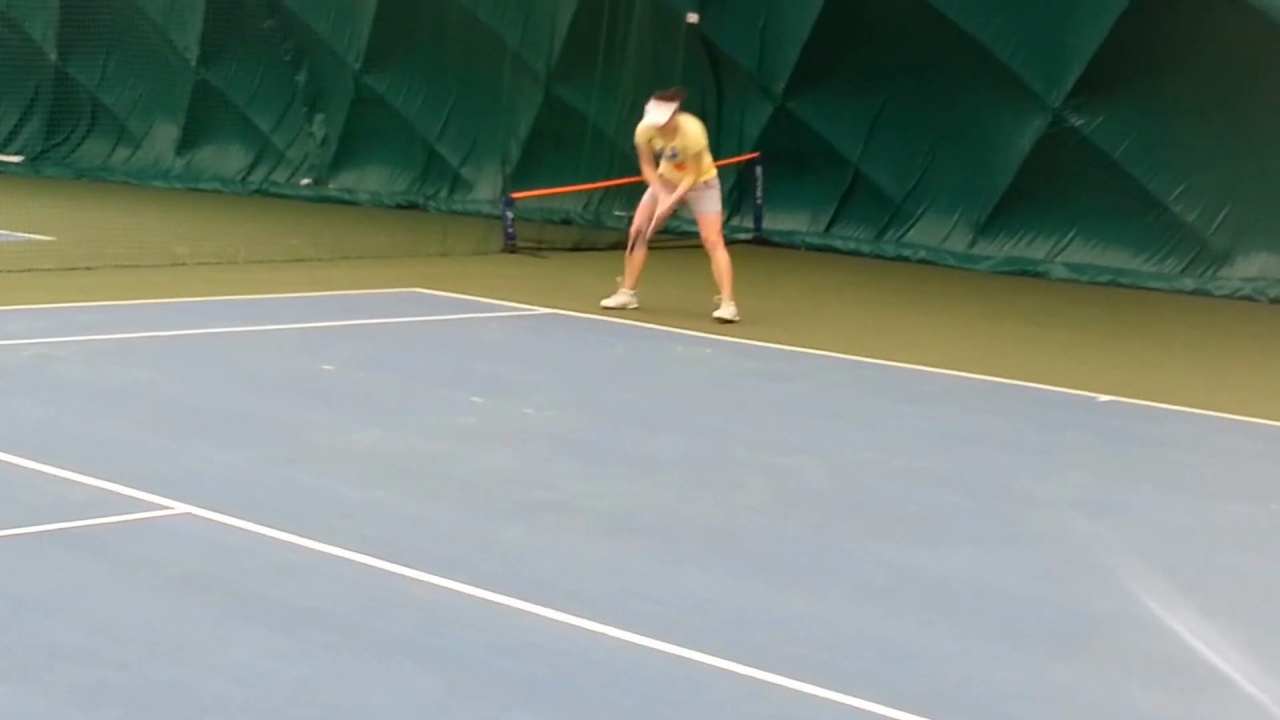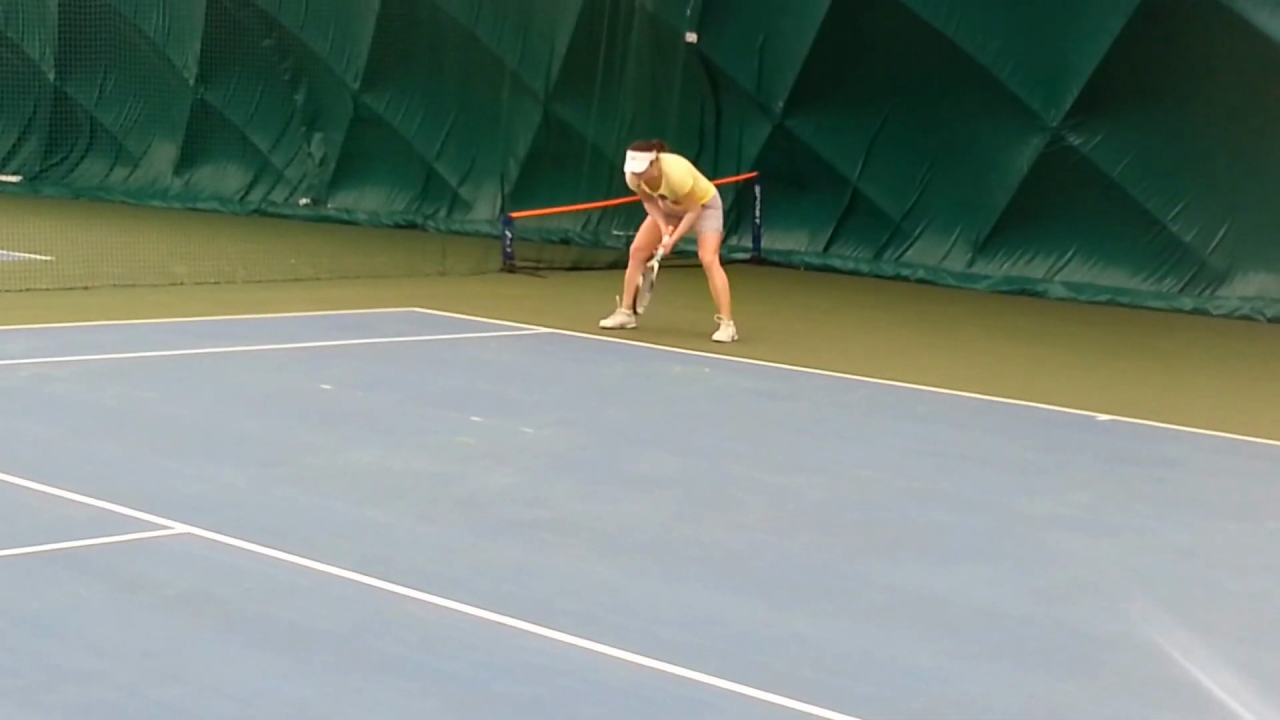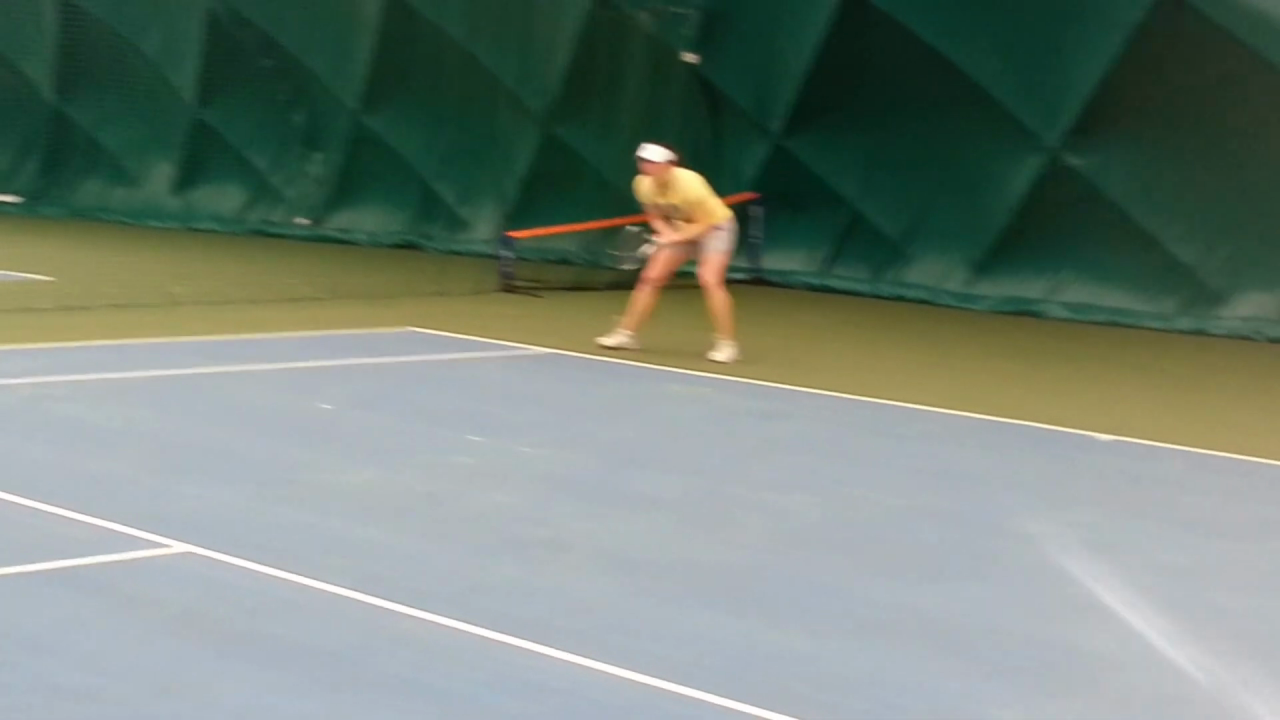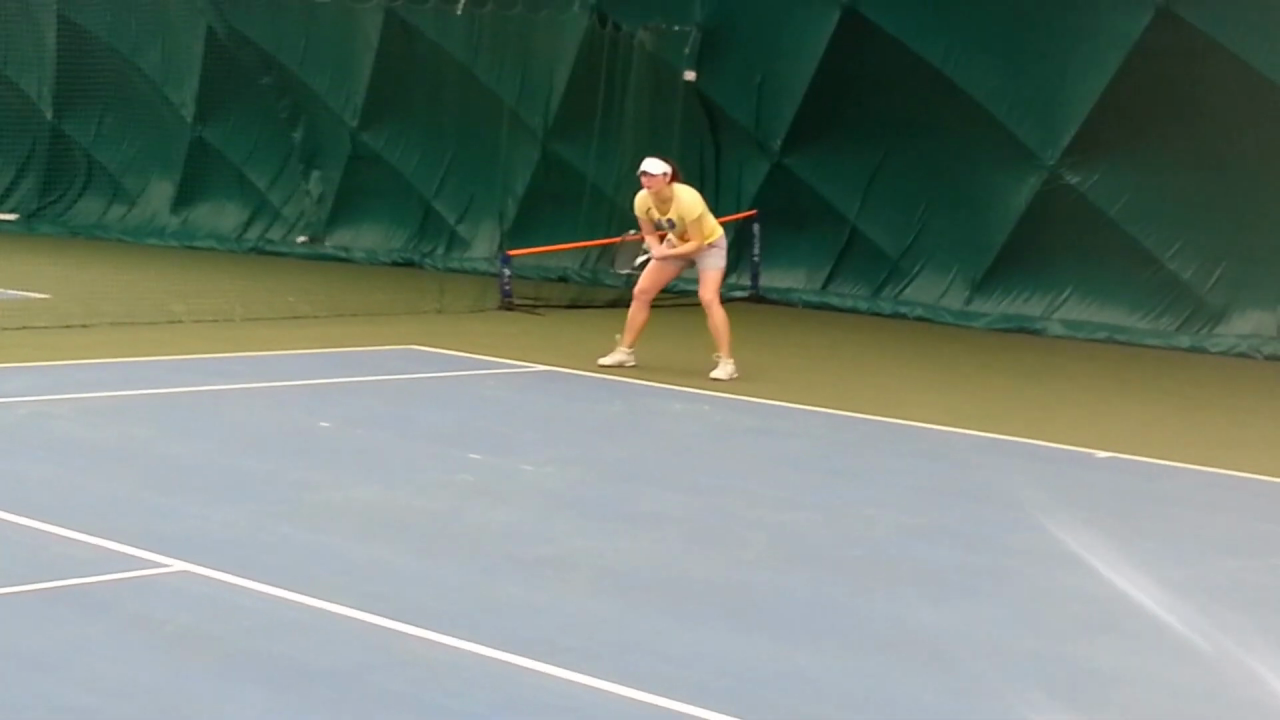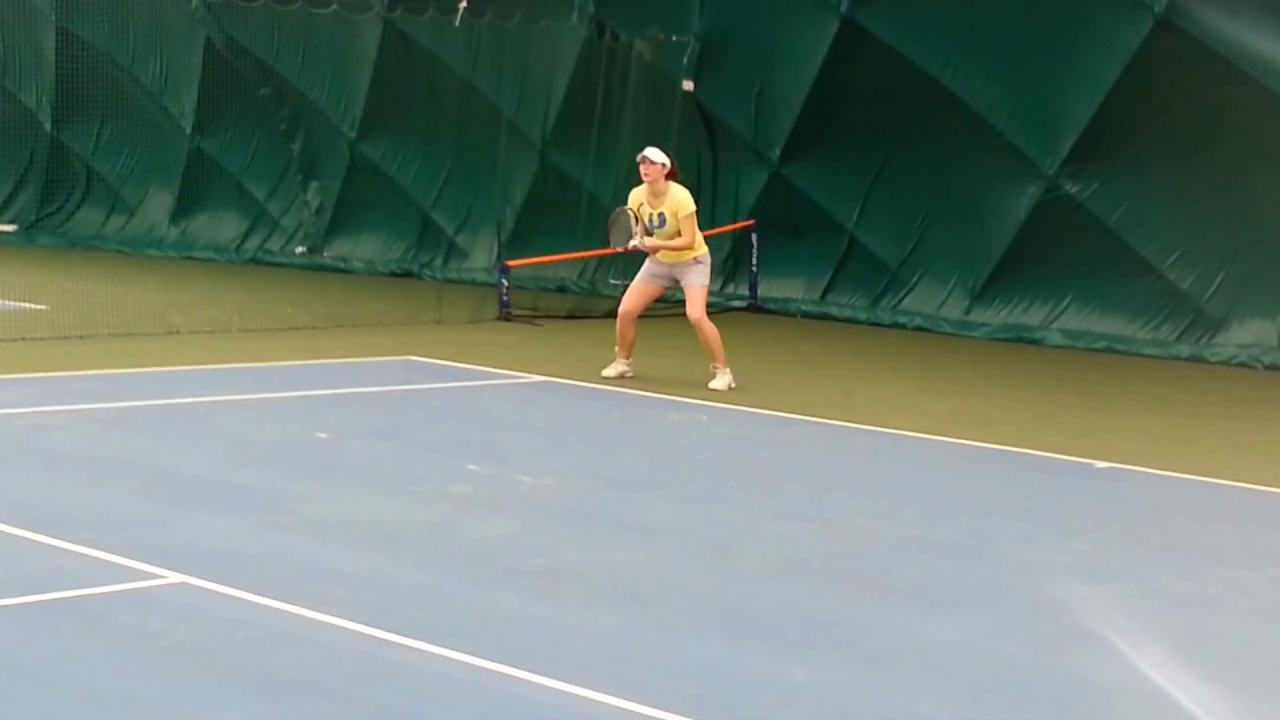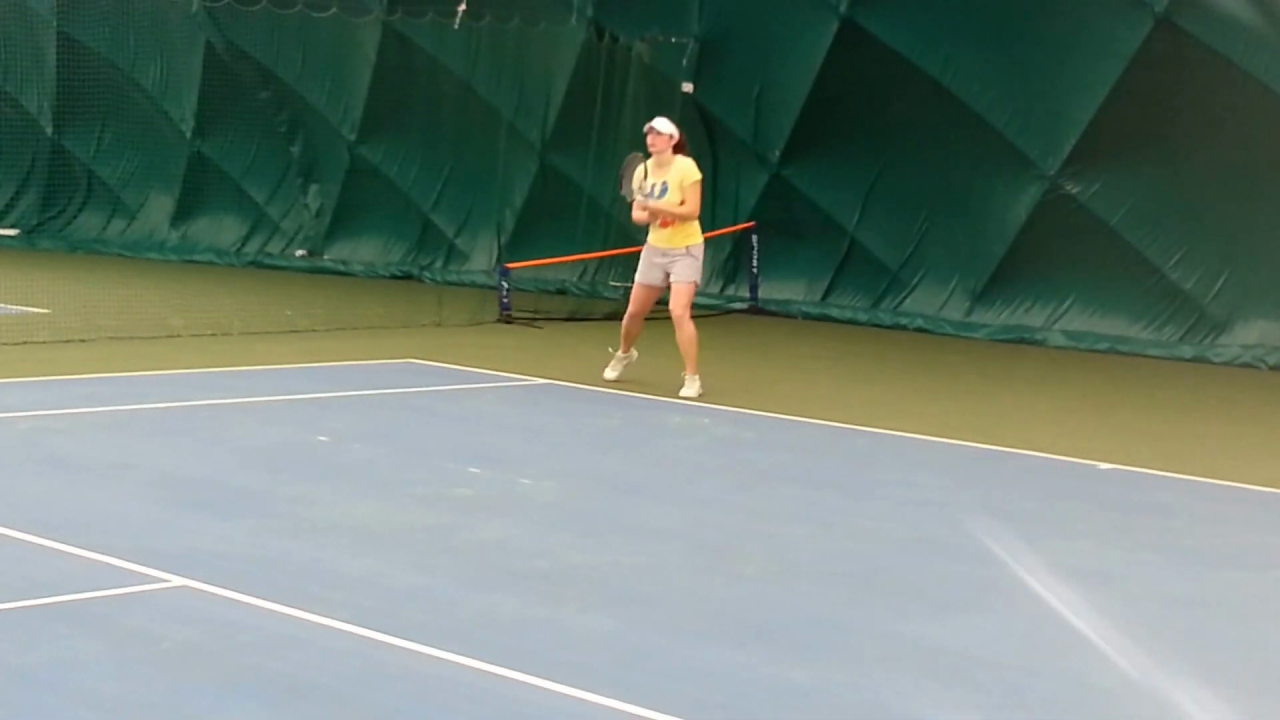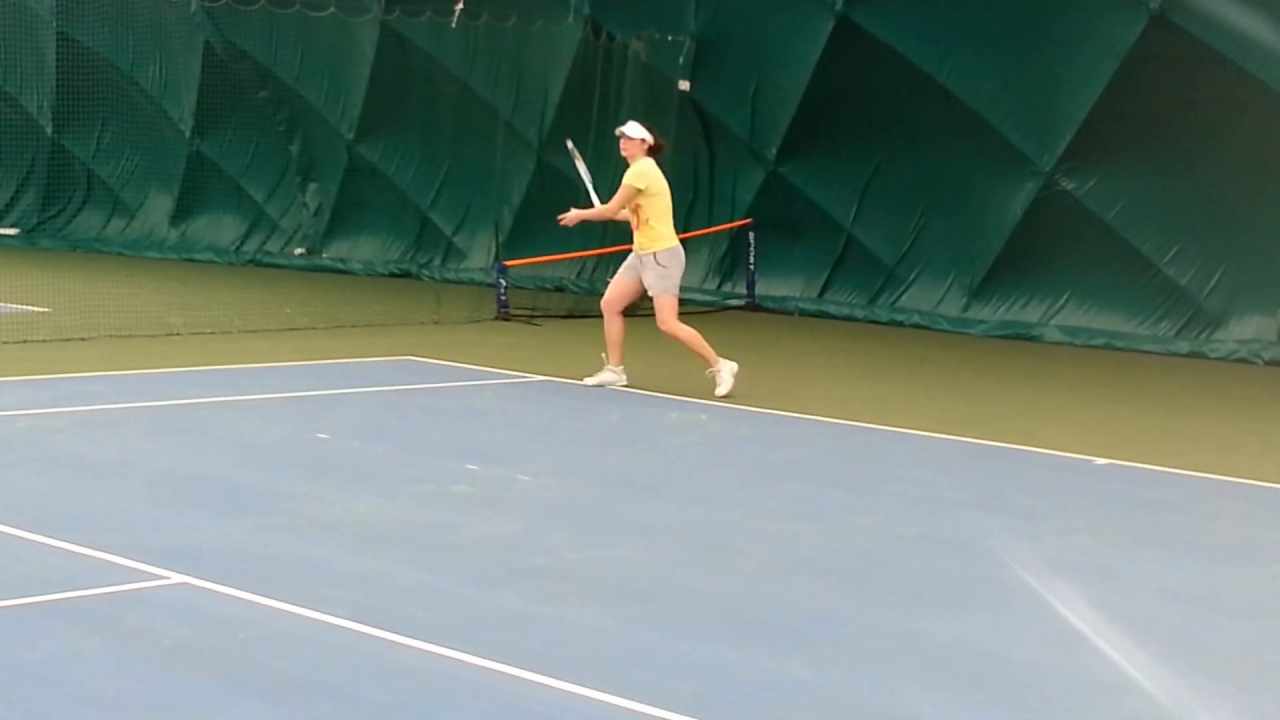
dt=0.7s
person 1, frame 1
left shoulder: (691, 132)
right shoulder: (644, 129)
left elbow: (692, 176)
right elbow: (647, 166)
left wrist: (670, 202)
right wrist: (660, 194)
left hip: (702, 182)
right hip: (665, 182)
left knee: (713, 240)
right knee: (637, 231)
left ankle: (727, 304)
right ankle: (627, 293)
person 1, frame 2
left shoulder: (676, 173)
right shoulder: (632, 175)
left elbow: (694, 210)
right elbow: (649, 201)
left wrist: (673, 239)
right wrist: (662, 225)
left hip: (703, 203)
right hip: (670, 205)
left knee: (709, 260)
right knee: (637, 251)
left ankle: (727, 324)
right ankle: (626, 313)
person 1, frame 3
left shoulder: (688, 182)
right shoulder: (644, 185)
left elbow: (703, 224)
right elbow: (657, 219)
left wrist: (674, 239)
right wrist: (667, 234)
left hip: (716, 225)
right hip: (684, 228)
left knee: (710, 280)
right knee: (651, 278)
left ankle: (726, 343)
right ankle: (626, 333)
person 1, frame 4
left shoulder: (687, 198)
right shoulder: (642, 200)
left elbow: (697, 242)
right elbow: (650, 235)
left wrist: (667, 254)
right wrist: (657, 248)
left hip: (709, 243)
right hip: (676, 243)
left knee: (709, 298)
right knee: (641, 292)
left ankle: (726, 362)
right ankle: (625, 351)
person 1, frame 5
left shoulder: (680, 196)
right shoulder: (636, 196)
left elbow: (689, 241)
right elbow: (639, 234)
left wrist: (657, 243)
right wrist: (644, 244)
left hip: (692, 260)
right hip: (659, 261)
left knee: (696, 315)
right knee: (626, 311)
left ankle: (723, 372)
right ankle: (623, 362)
person 1, frame 6
left shoulder: (686, 167)
right shoulder: (642, 170)
left elbow: (692, 211)
right elbow: (636, 213)
left wrist: (658, 207)
right wrist: (648, 215)
left hip: (686, 250)
right hip: (654, 250)
left knee: (679, 313)
right knee: (634, 313)
left ankle: (692, 378)
right ankle: (624, 355)
person 1, frame 7
left shoulder: (641, 170)
right shoulder: (640, 169)
left elbow: (611, 209)
left wrist: (579, 214)
right wrist: (615, 214)
left hip: (662, 255)
right hip: (642, 254)
left knee: (668, 324)
right knee: (610, 305)
left ankle: (720, 366)
right ankle: (614, 370)
